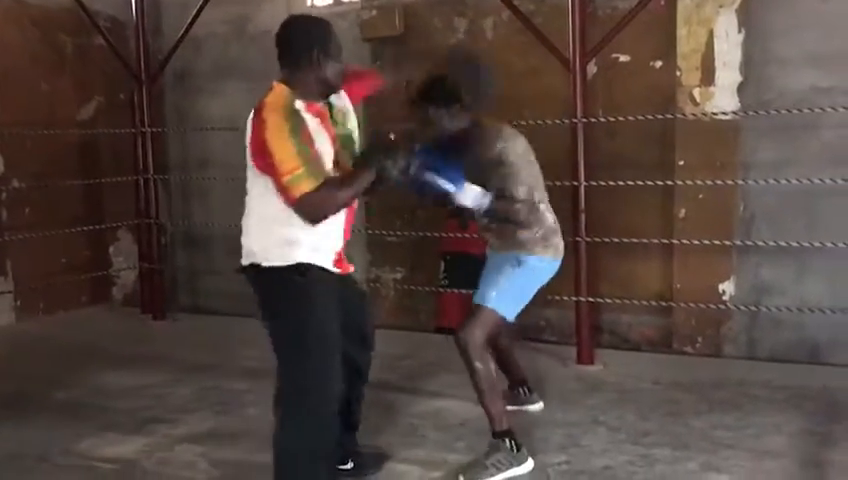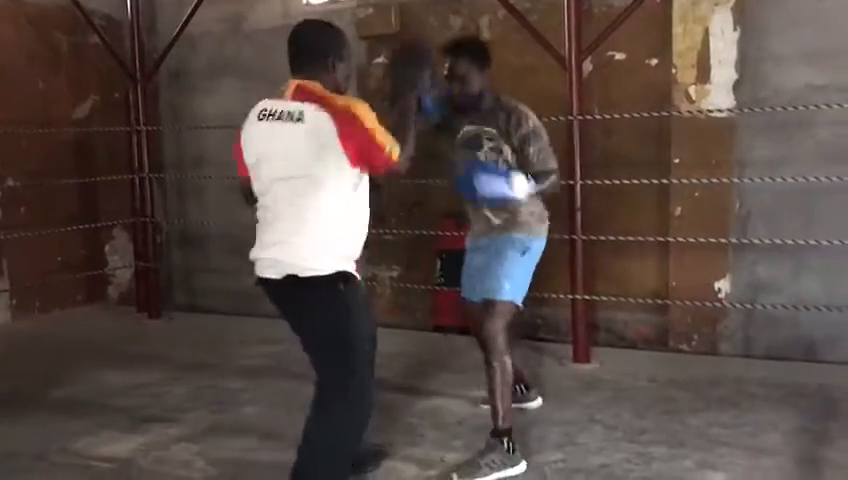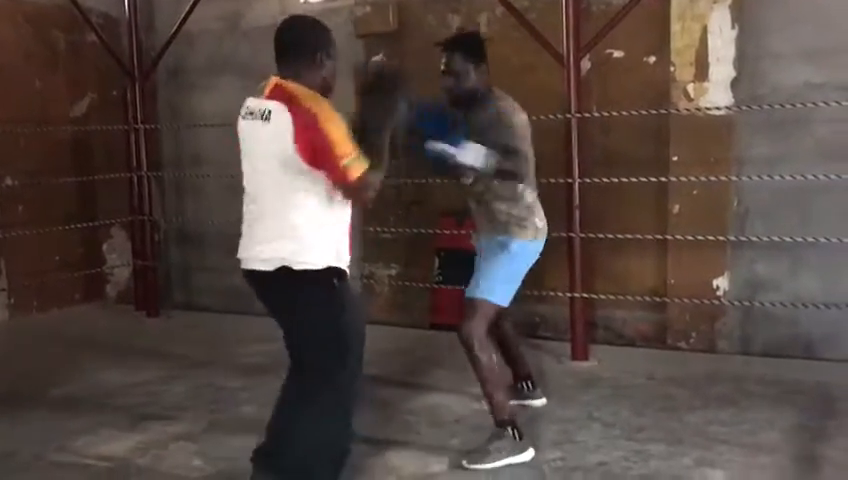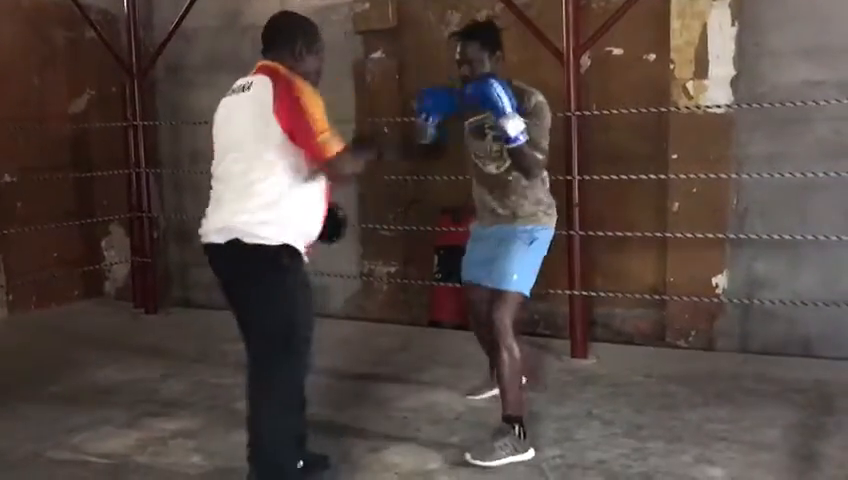
dt=0.3s
person 1, frame 1
left shoulder: (331, 96)
right shoulder: (280, 119)
left elbow: (364, 79)
right elbow: (313, 206)
right wrist: (373, 167)
left hip: (322, 262)
right hip: (287, 267)
left knee: (351, 350)
right knee: (310, 377)
person 1, frame 2
left shoulder: (262, 111)
right shoulder: (344, 113)
left elbow: (251, 186)
right elbow: (398, 161)
right wrist: (407, 104)
left hip: (277, 264)
right hip: (318, 272)
left knee: (345, 366)
right knee: (348, 382)
person 1, frame 3
left shoulder: (254, 108)
right shoulder: (313, 112)
right elbow: (363, 189)
left wrist: (360, 132)
right wrist: (381, 131)
left hip: (263, 261)
right hip: (306, 267)
left knee: (314, 366)
right knee: (335, 378)
person 1, frame 4
left shoulder: (237, 96)
right shoulder: (291, 90)
right elbow: (338, 165)
left wrist: (317, 213)
right wrist: (369, 151)
left hip: (227, 239)
right hip: (263, 246)
left knee: (278, 353)
right knee: (281, 361)
person 2, frame 1
left shoulder: (500, 146)
right shoulder: (459, 144)
left elbow: (519, 216)
left wrist: (467, 196)
left hip: (533, 252)
right hip: (505, 247)
left knee: (471, 336)
right knee: (488, 326)
right ankle: (522, 391)
person 2, frame 2
left shoulder: (520, 119)
right shoulder: (455, 113)
left elbow: (546, 179)
left wrist: (510, 186)
left hip: (520, 234)
right hip: (482, 234)
left knee: (492, 328)
right knee: (476, 315)
right ankle: (521, 388)
person 2, frame 3
left shoulder: (502, 112)
right shoulder: (473, 110)
left elbow: (519, 169)
left wrist: (468, 153)
right wrist: (448, 151)
left hip: (515, 235)
right hip: (496, 232)
left knee: (472, 329)
right knee: (490, 314)
left ankle: (510, 436)
right ankle: (525, 385)
person 2, frame 4
left shoulder: (530, 102)
right shoulder: (463, 98)
left elbow: (535, 169)
right elbow: (430, 148)
left wrist: (506, 119)
right wrist: (429, 117)
left hip: (527, 224)
right hip: (487, 222)
left knee: (498, 318)
right knee: (474, 304)
left ankle: (514, 434)
right ankle: (502, 374)
